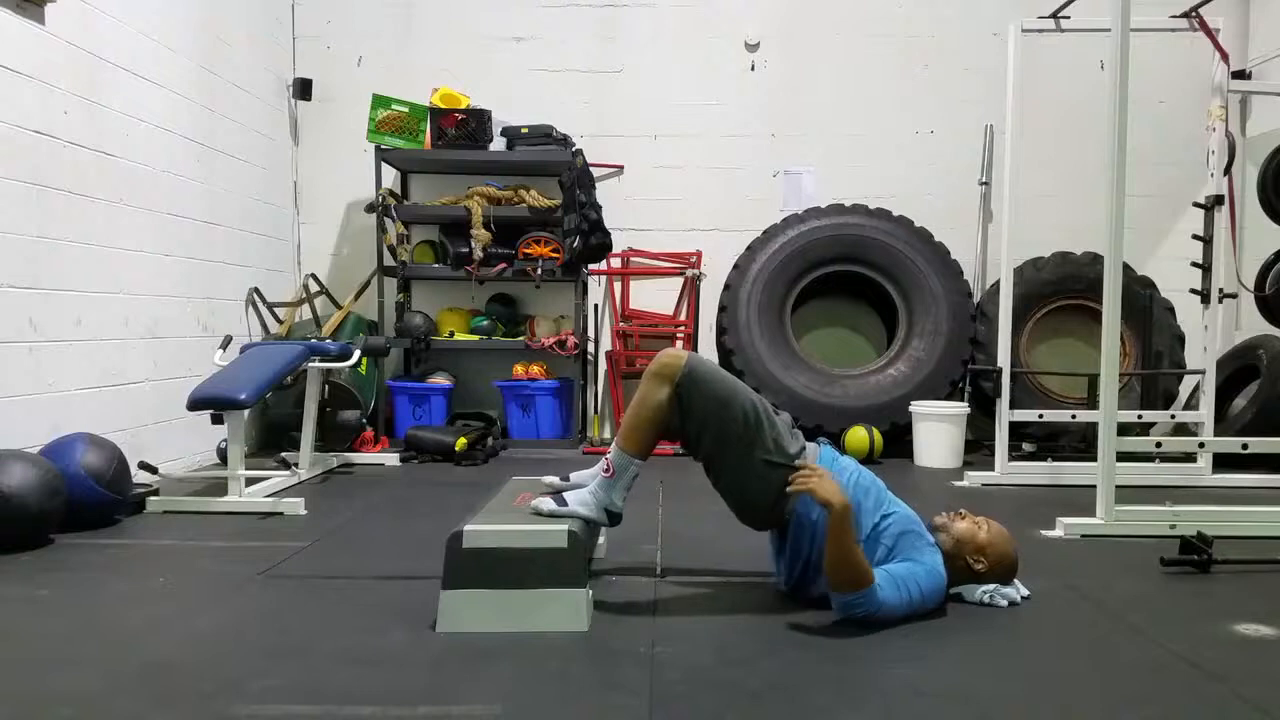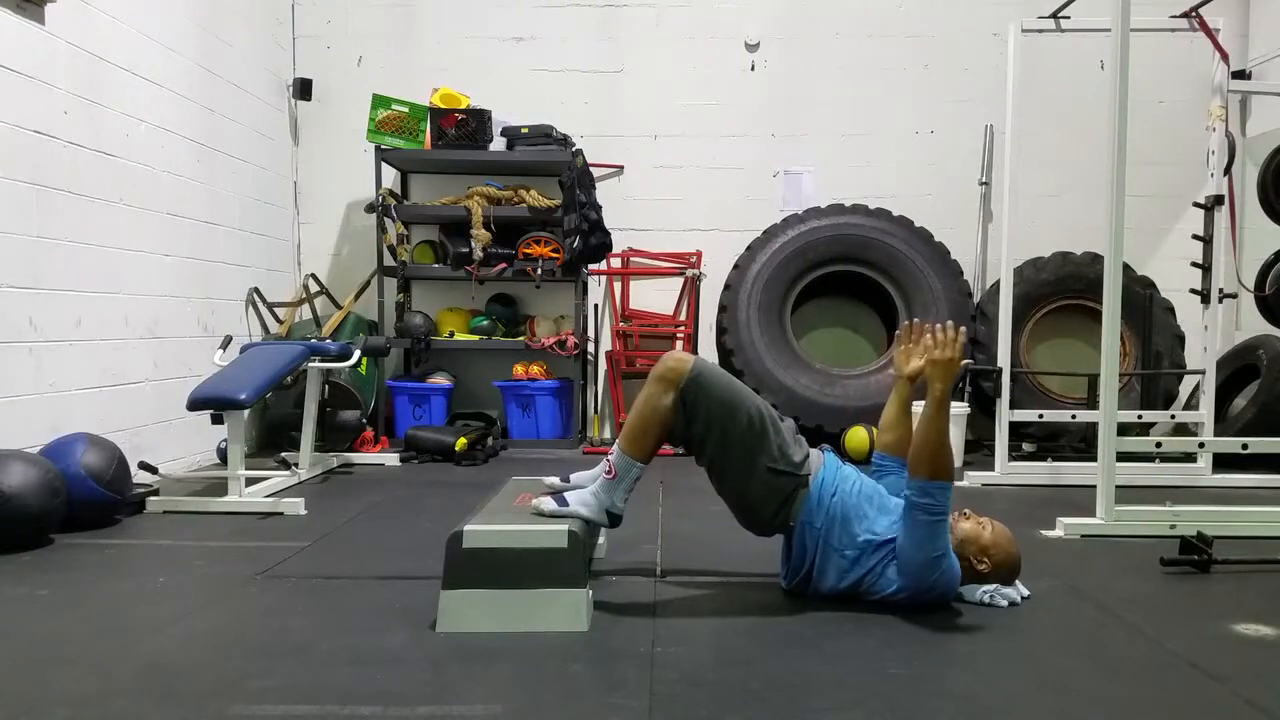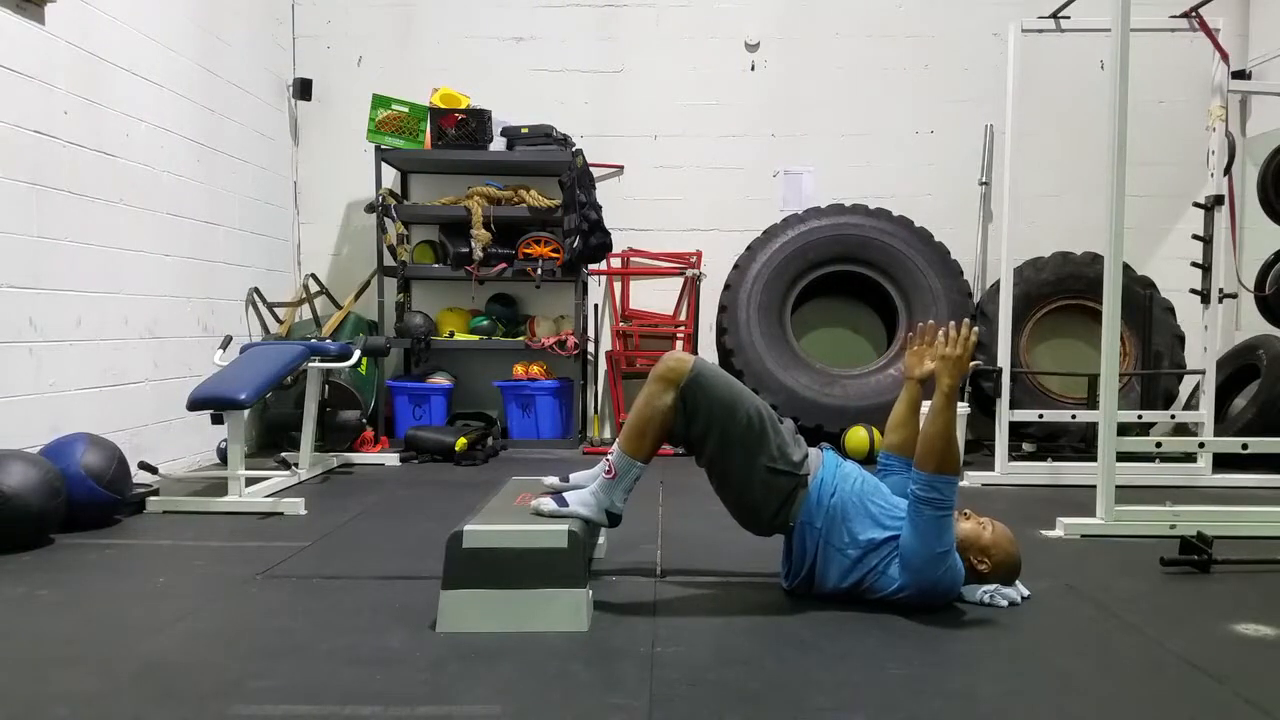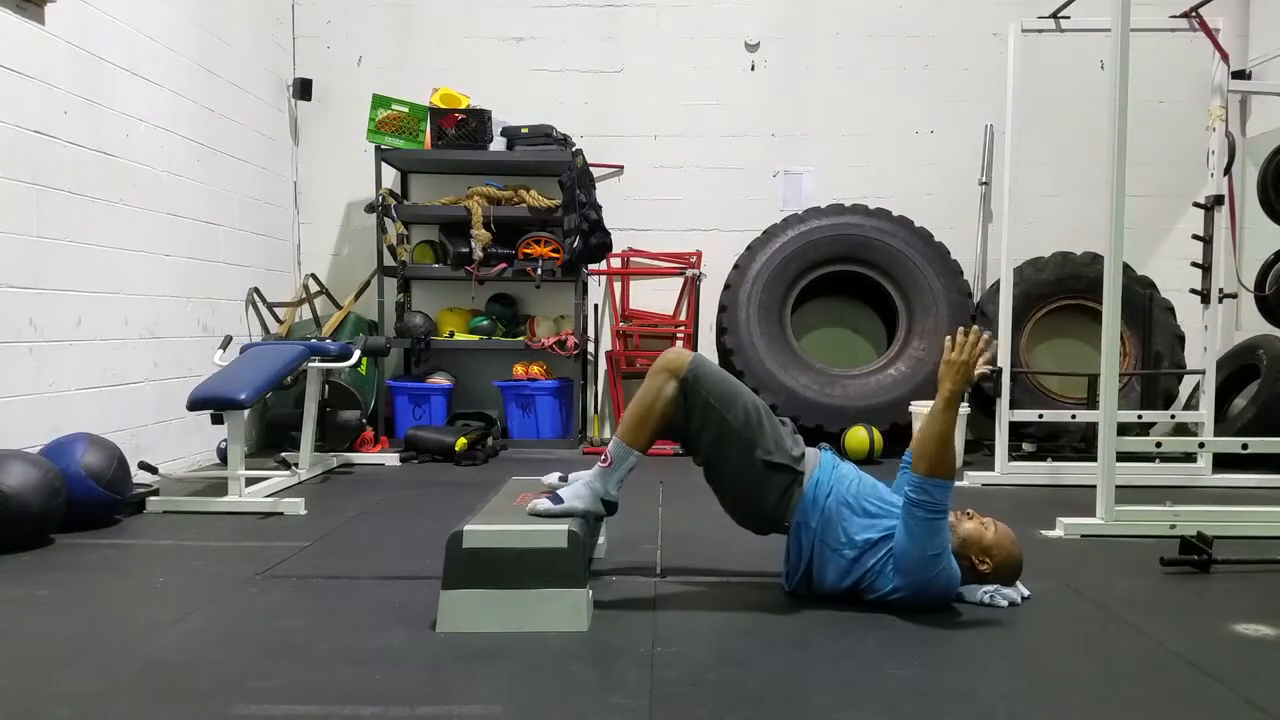
dt=0.7s
person 1, frame 1
left shoulder: (927, 576)
right shoulder: (922, 546)
left elbow: (857, 598)
left wrist: (838, 508)
left hip: (780, 474)
right hip: (798, 464)
left knee: (671, 369)
right knee: (675, 382)
left ankle: (605, 496)
right ankle: (607, 475)
person 1, frame 2
left shoulder: (934, 575)
right shoulder: (909, 525)
left elbow: (930, 490)
right elbow: (892, 466)
left wrist: (938, 392)
right wrist: (904, 383)
left hip: (785, 486)
right hip: (803, 473)
left knee: (675, 372)
right knee: (680, 387)
left ankle: (605, 498)
right ankle: (608, 477)
person 1, frame 3
left shoulder: (935, 573)
right shoulder: (912, 524)
left elbow: (936, 487)
right elbow: (898, 464)
left wrist: (946, 390)
right wrist: (914, 383)
left hip: (787, 488)
right hip: (803, 471)
left knee: (676, 371)
right knee: (678, 382)
left ankle: (605, 496)
right ankle: (607, 476)
person 1, frame 4
left shoulder: (930, 574)
right shoulder: (937, 539)
left elbow: (929, 491)
right elbow: (919, 472)
left wrist: (950, 394)
right wrist: (953, 390)
left hip: (782, 483)
right hip: (799, 473)
left knee: (676, 366)
right knee: (678, 382)
left ankle: (599, 488)
right ankle: (601, 478)
